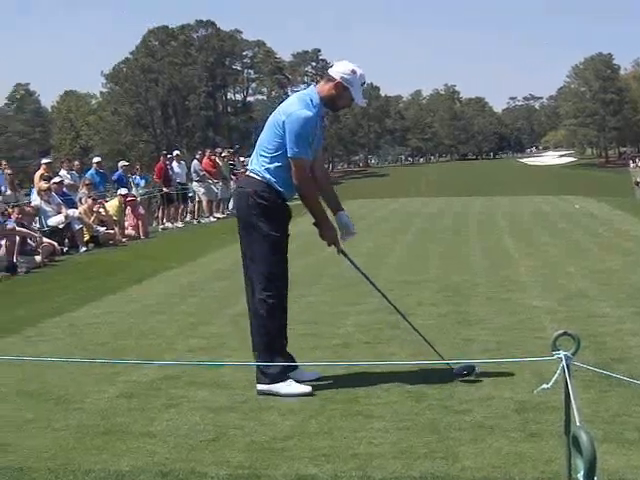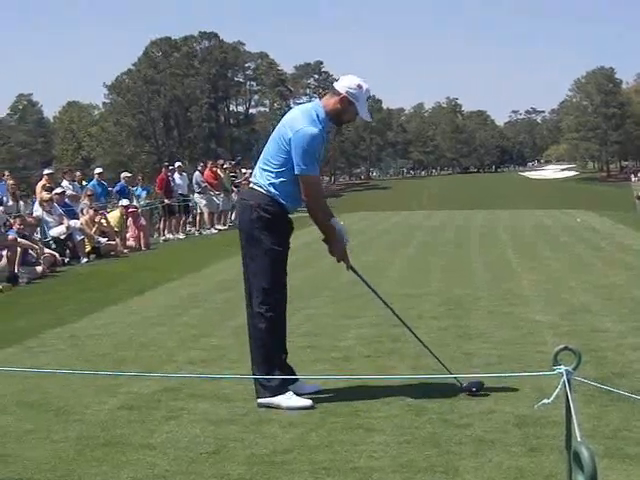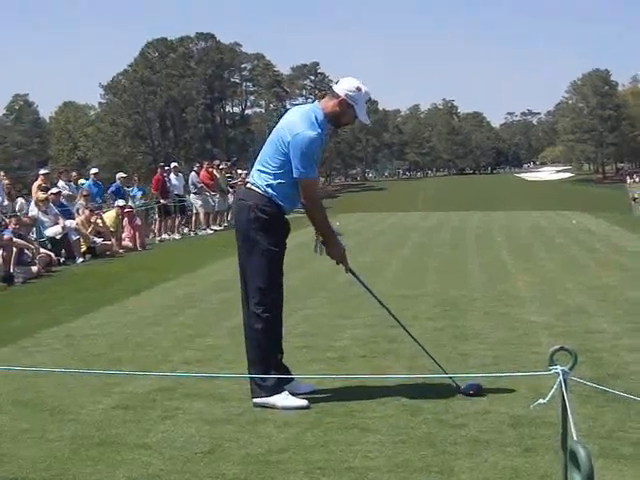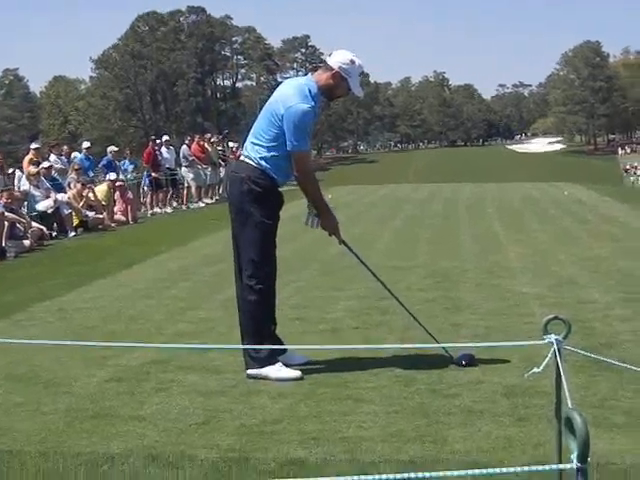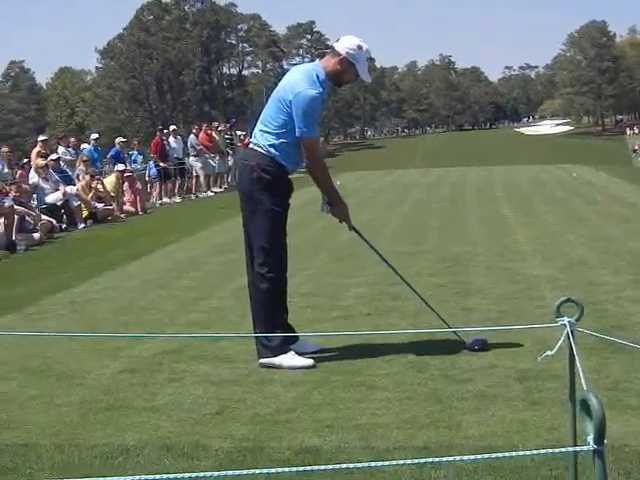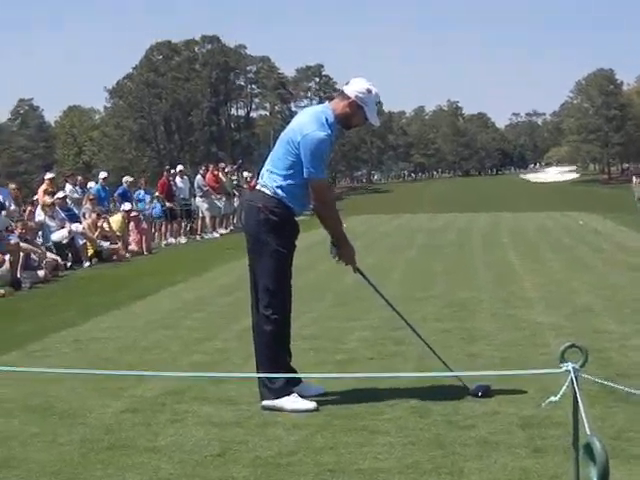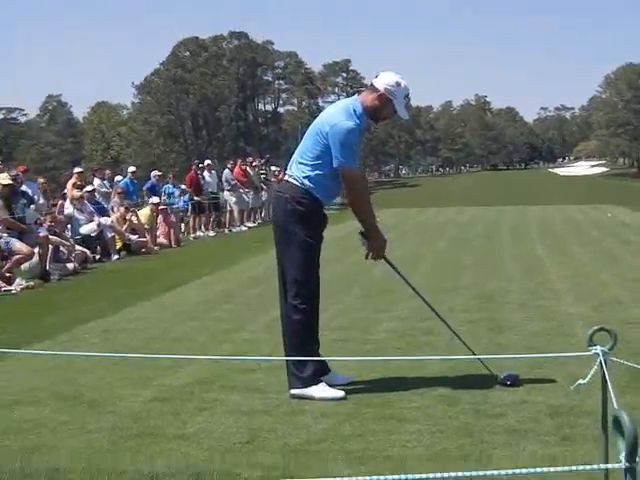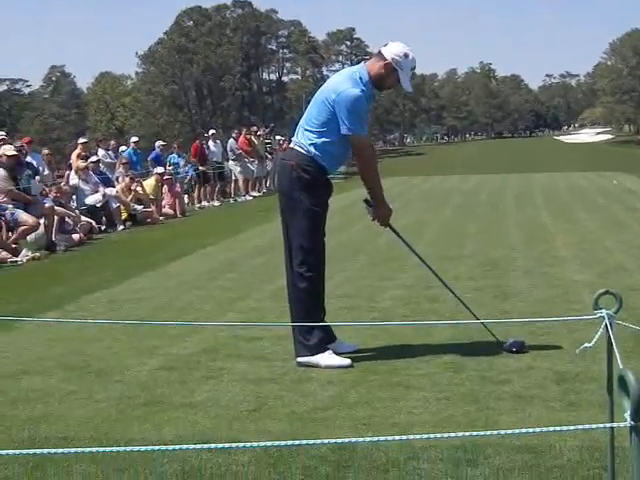
dt=0.2s
person 1, frame 1
left shoulder: (311, 109)
right shoulder: (302, 113)
left elbow: (317, 170)
right elbow: (301, 179)
left wrist: (339, 212)
right wrist: (323, 223)
left hip: (267, 199)
right hip: (260, 198)
left knee: (274, 286)
right knee: (266, 287)
left ankle: (280, 362)
right ankle: (270, 374)
person 1, frame 2
left shoulder: (309, 115)
right shoulder: (308, 130)
left elbow: (313, 186)
right elbow: (310, 195)
left wrist: (333, 222)
right wrist: (332, 238)
left hip: (268, 211)
right hip: (262, 212)
left knee: (274, 299)
right knee: (266, 300)
left ankle: (280, 374)
right ankle: (270, 388)
person 1, frame 3
left shoulder: (306, 114)
right shoulder: (307, 133)
left elbow: (307, 191)
right elbow: (309, 197)
left wrist: (326, 230)
right wrist: (331, 242)
left hip: (263, 211)
right hip: (259, 213)
left knee: (269, 299)
right knee: (262, 300)
left ankle: (276, 374)
right ankle: (266, 387)
person 1, frame 4
left shoulder: (299, 87)
right shoulder: (300, 106)
left elbow: (300, 163)
right elbow: (302, 170)
left wrist: (318, 204)
right wrist: (325, 214)
left hip: (255, 183)
right hip: (253, 185)
left knee: (262, 271)
right knee: (255, 273)
left ankle: (270, 346)
right ankle: (259, 359)
person 1, frame 5
left shoulder: (307, 73)
right shoulder: (309, 92)
left elbow: (310, 149)
right elbow: (311, 156)
left wrist: (330, 192)
right wrist: (335, 200)
left hip: (266, 171)
right hip: (263, 172)
left knee: (273, 259)
right knee: (266, 261)
left ankle: (282, 335)
right ankle: (272, 348)
person 1, frame 6
left shoulder: (318, 117)
right shoulder: (317, 133)
left elbow: (323, 189)
right elbow: (320, 199)
left wrist: (339, 235)
right wrist: (342, 243)
left hip: (274, 214)
right hip: (269, 215)
left knee: (278, 301)
right knee: (271, 303)
left ankle: (285, 378)
right ankle: (274, 390)
person 1, frame 7
left shoulder: (350, 115)
right shoulder: (345, 124)
left elbow: (358, 180)
right elbow: (352, 188)
left wrist: (373, 228)
right wrist: (373, 234)
left hip: (303, 205)
right hip: (296, 205)
left knee: (306, 291)
right knee: (299, 293)
left ankle: (314, 368)
right ankle: (303, 379)
person 1, frame 8
left shoulder: (358, 83)
right shoulder: (351, 91)
left elbow: (366, 148)
right elbow: (362, 154)
left wrist: (378, 196)
right wrist: (379, 202)
left hip: (309, 173)
right hip: (301, 173)
left knee: (311, 259)
right knee: (304, 261)
left ankle: (320, 336)
right ankle: (310, 347)
